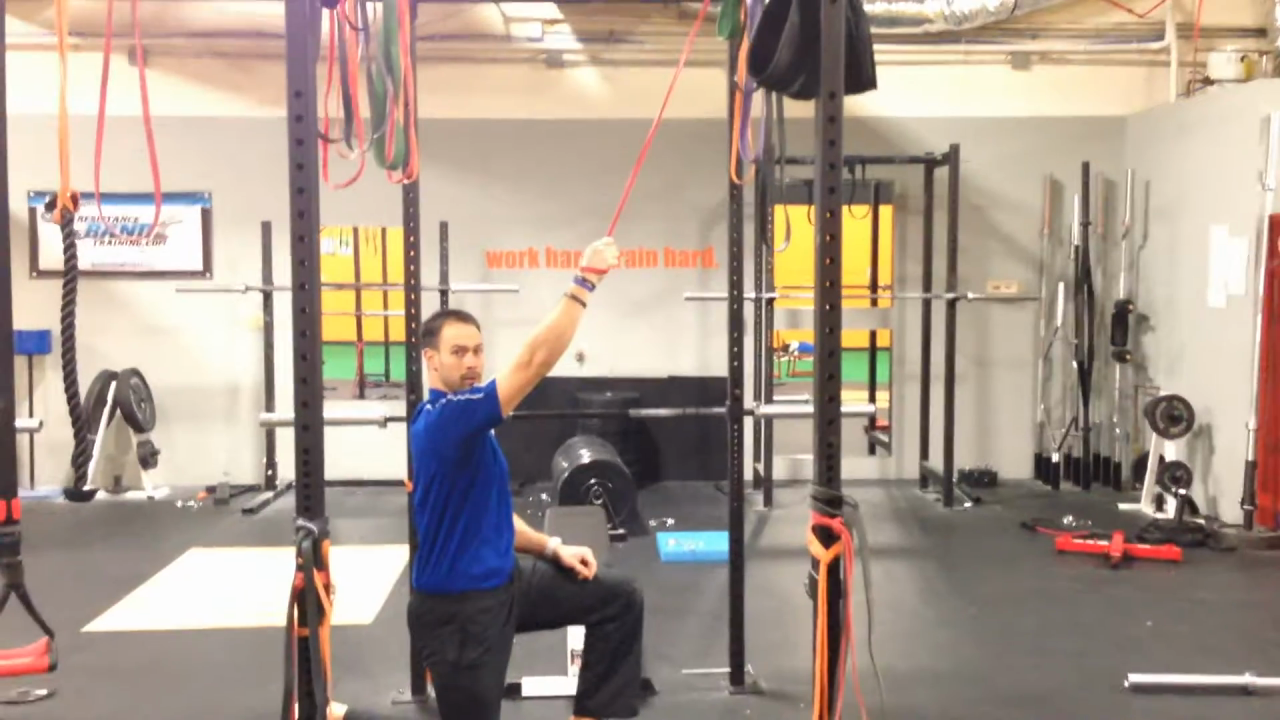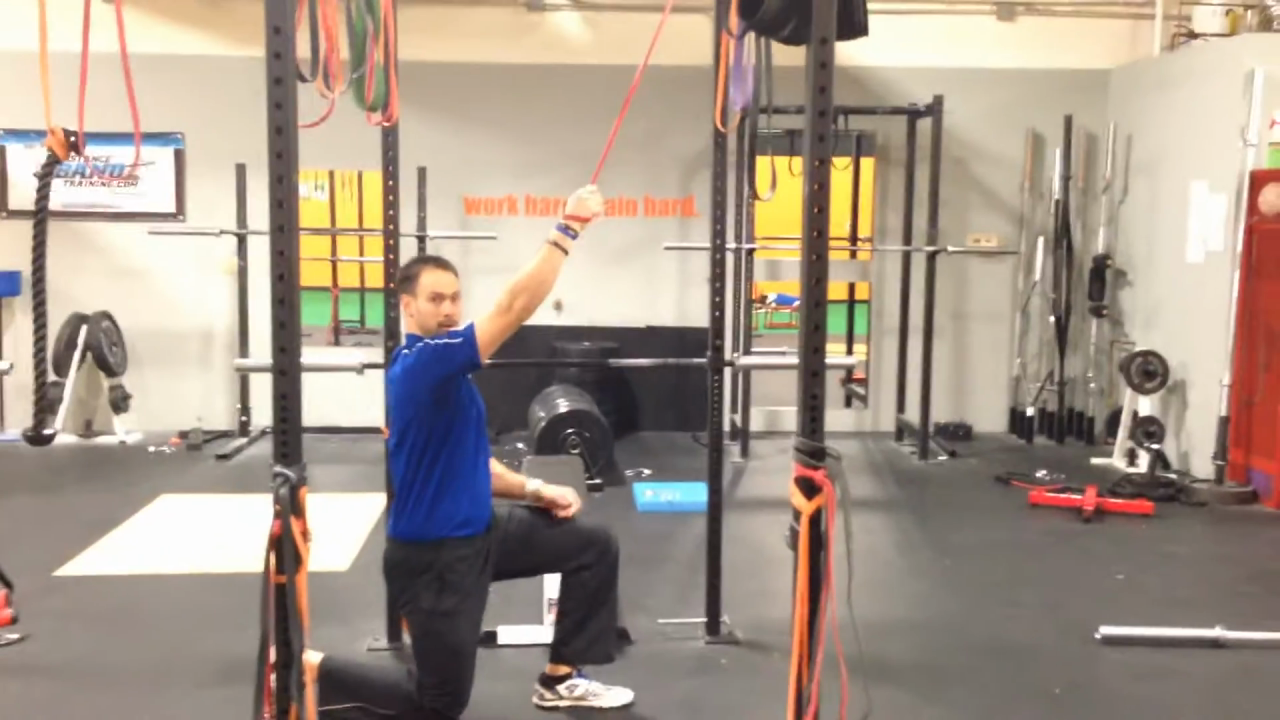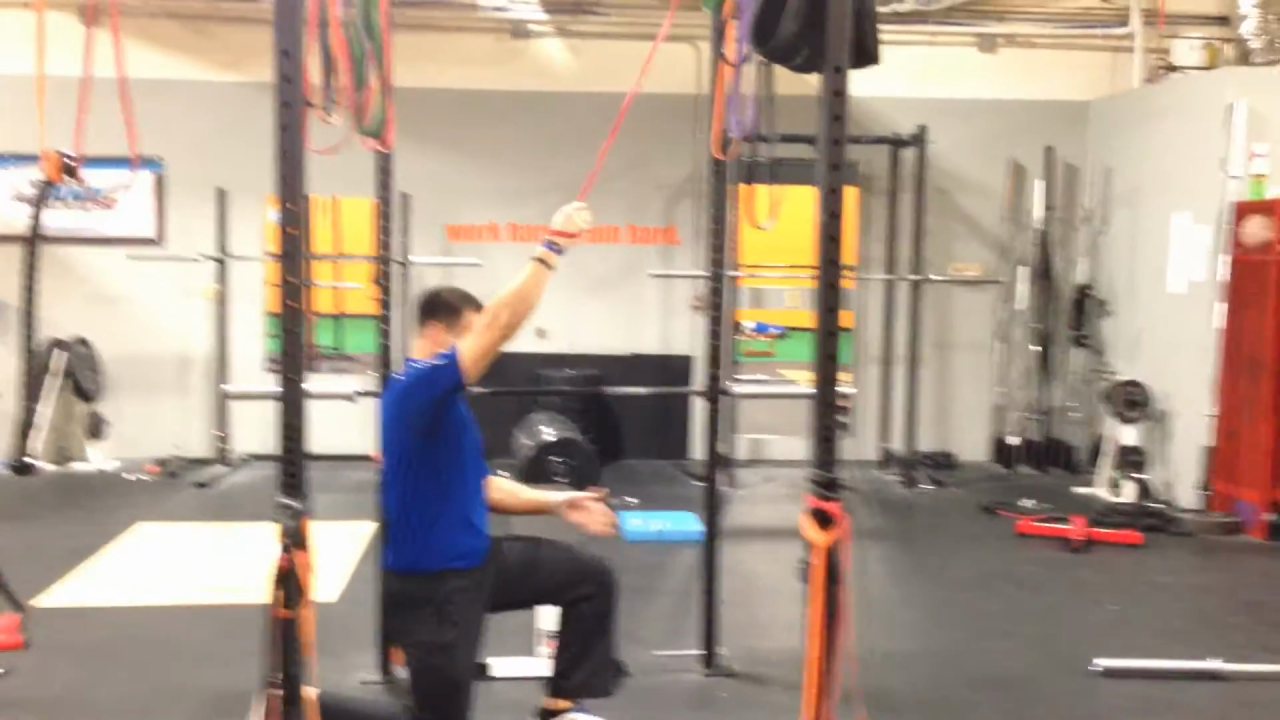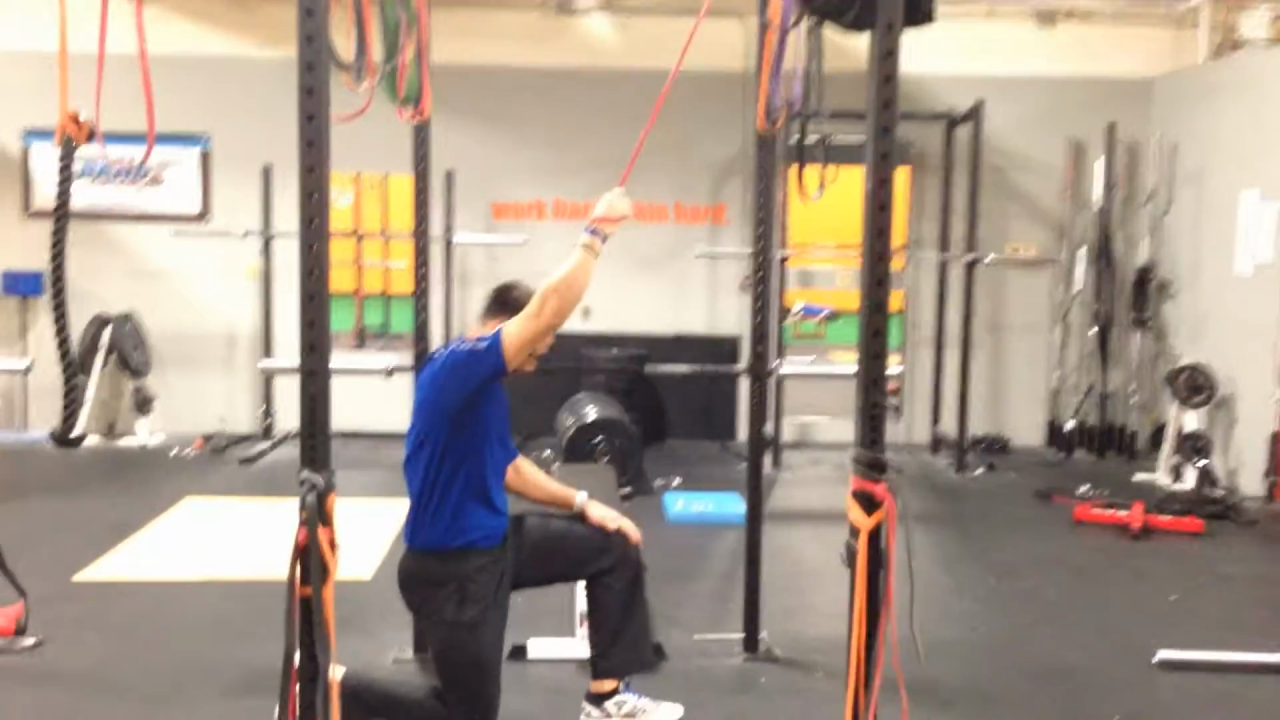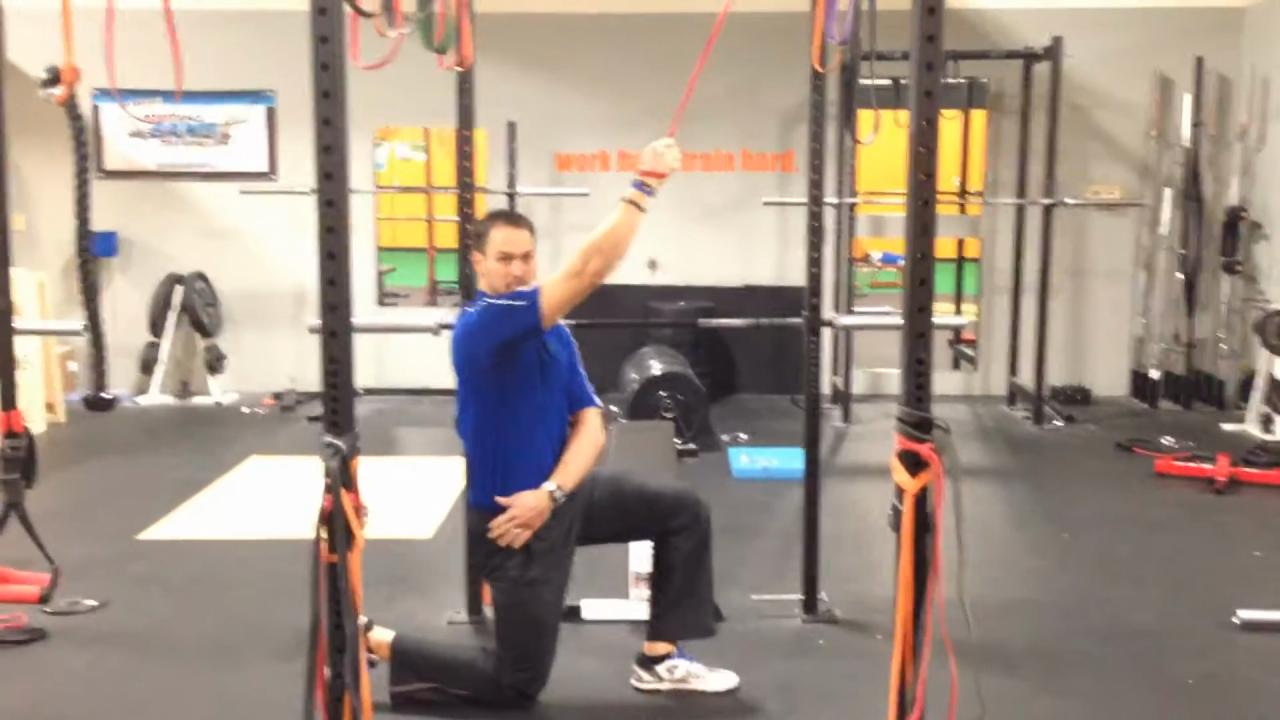
dt=1s
person 1, frame 1
left shoulder: (460, 423)
right shoulder: (443, 421)
right elbow: (533, 363)
left wrist: (551, 547)
right wrist: (584, 280)
left hip: (501, 581)
right hip: (457, 605)
left knee: (617, 601)
person 1, frame 2
left shoulder: (444, 371)
right shoulder: (420, 364)
right elbow: (512, 309)
left wrist: (534, 489)
right wrist: (568, 228)
left hip: (477, 531)
right hip: (431, 554)
left knee: (593, 547)
right ankle: (306, 669)
person 1, frame 3
left shoulder: (444, 399)
right shoulder: (414, 391)
left elbow: (480, 484)
right elbow: (500, 326)
left wrist: (557, 501)
right wrist: (554, 244)
left hip: (476, 562)
right hip: (430, 587)
left knee: (591, 577)
person 1, frame 4
left shoulder: (485, 385)
right shoulder: (456, 372)
left elbow: (508, 467)
right elbow: (549, 310)
left wrist: (582, 504)
right wrist: (597, 231)
left hip: (495, 540)
right hip: (450, 565)
left knee: (611, 549)
person 1, frame 5
left shoulder: (554, 334)
right shoulder: (481, 326)
left elbow: (589, 422)
right elbow: (587, 272)
left wrist: (551, 492)
right wrist: (643, 185)
left hip: (558, 495)
right hip: (515, 515)
left knee: (684, 512)
right knee: (517, 685)
left ankle: (659, 658)
right ankle: (369, 640)
